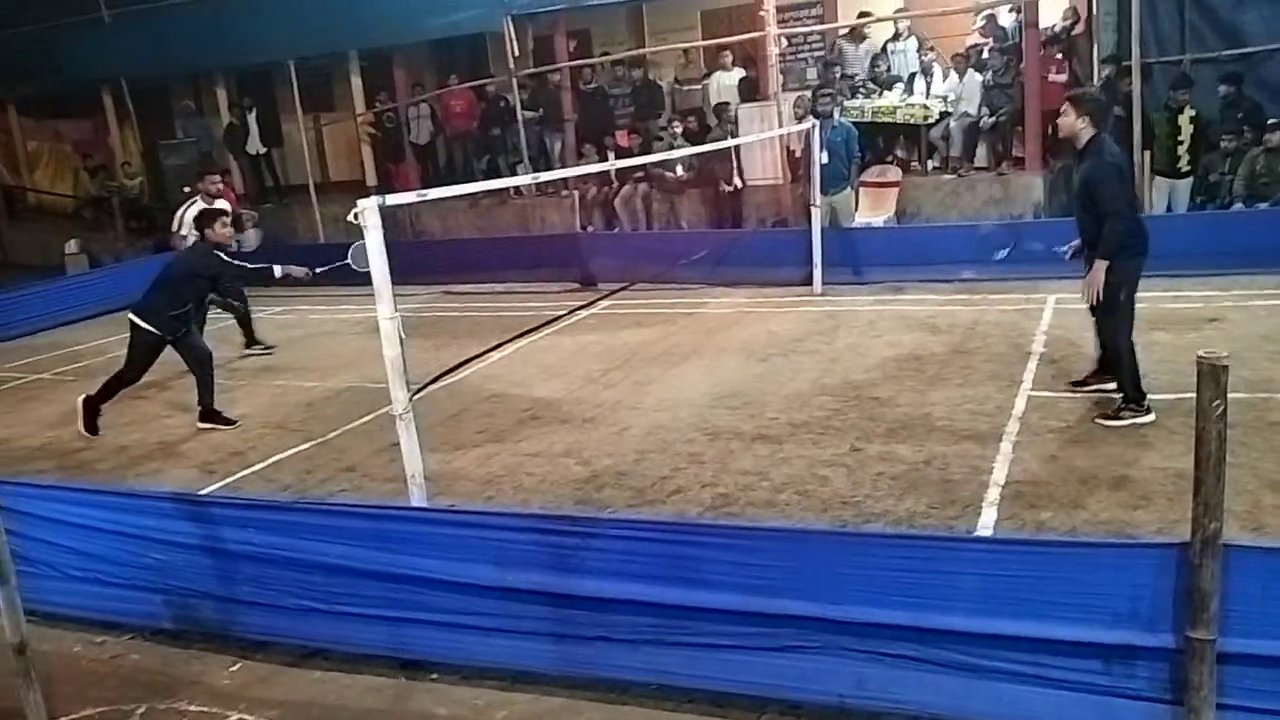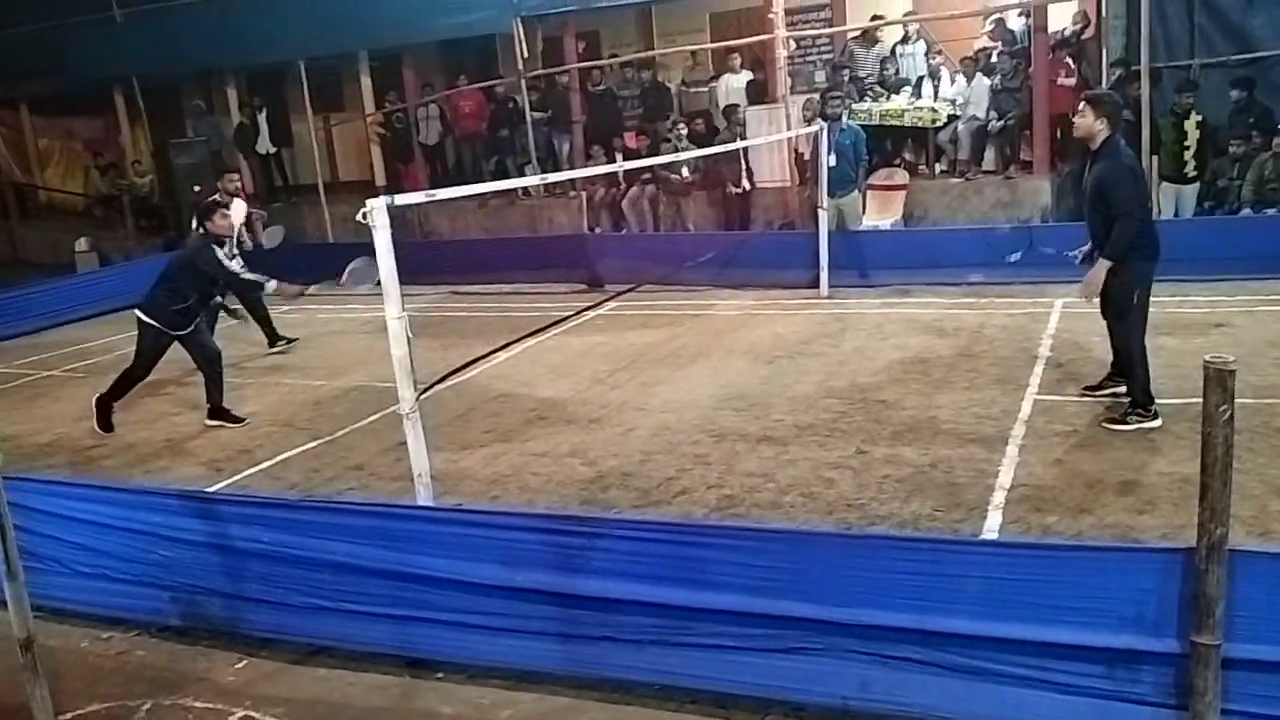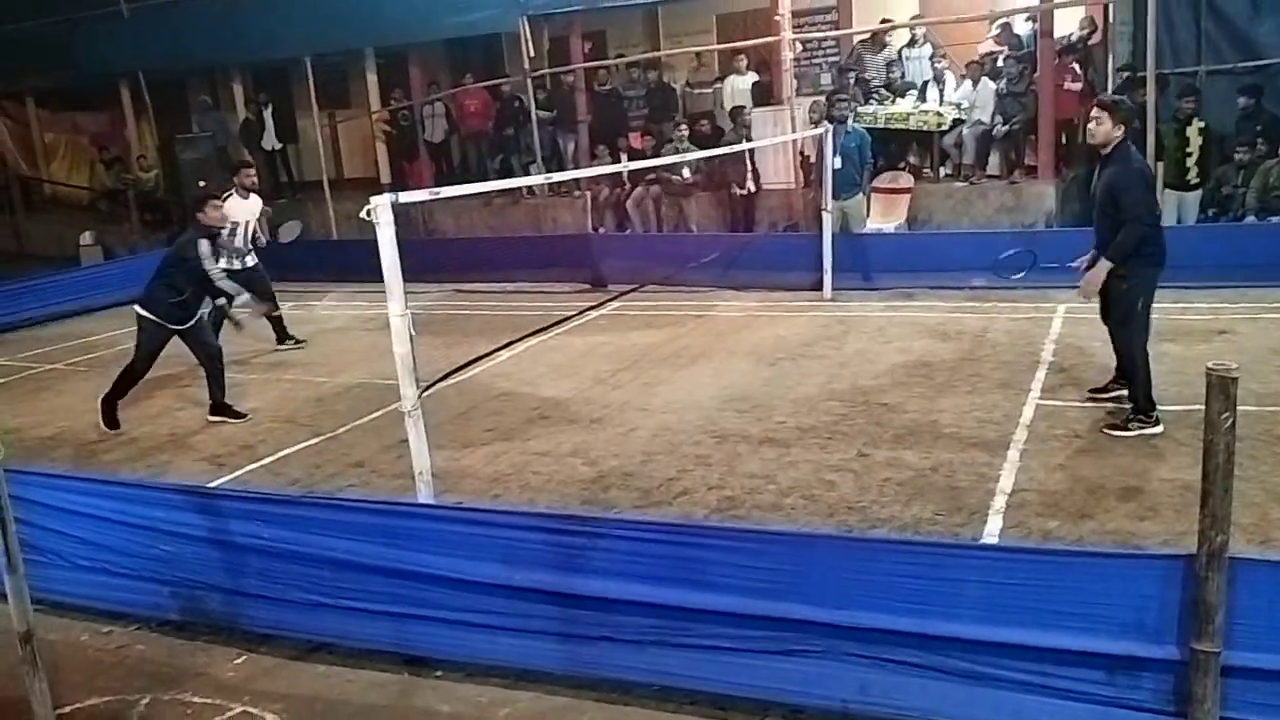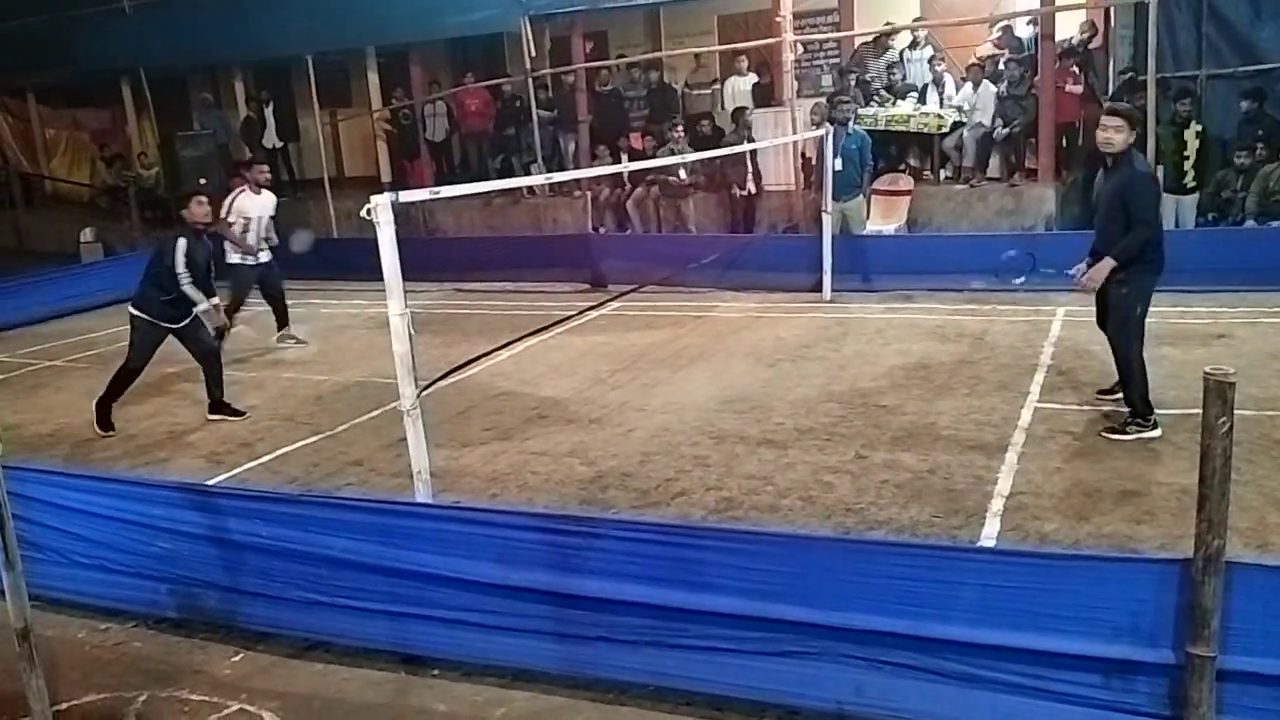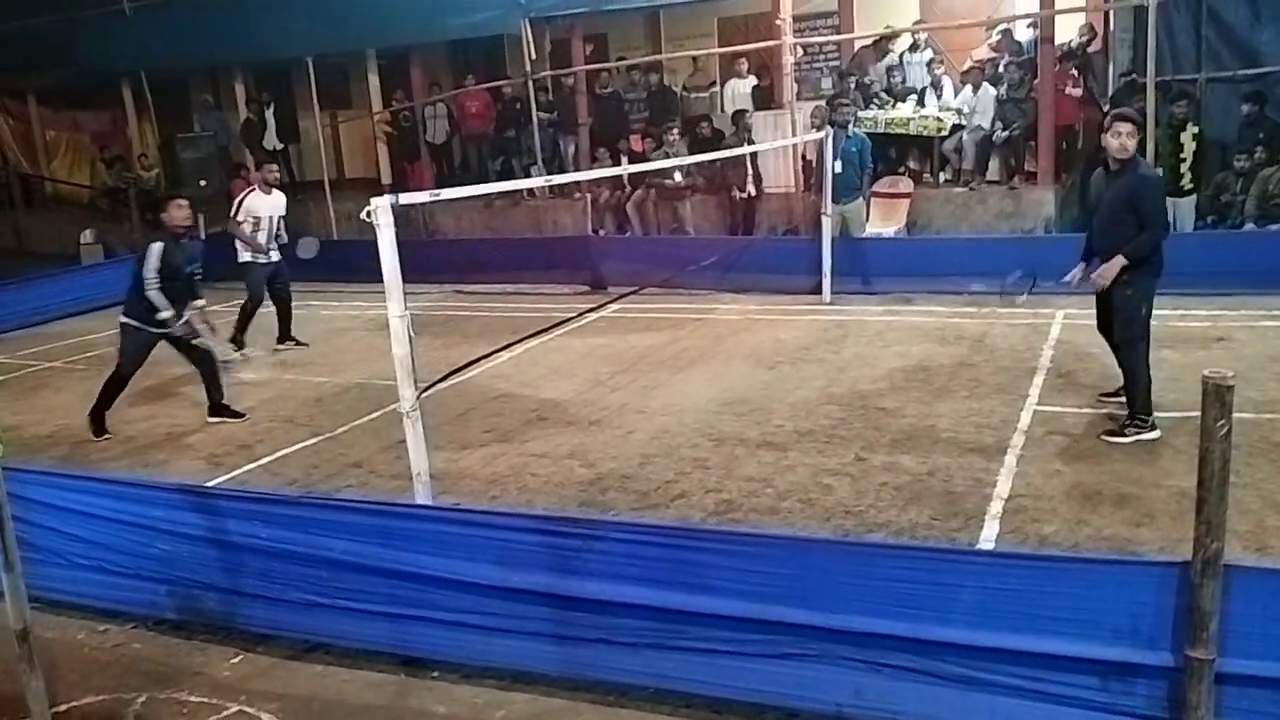
dt=0.1s
person 1, frame 1
left shoulder: (1104, 162)
right shoulder: (1089, 155)
left elbow: (1118, 218)
left wrist: (1099, 267)
right wrist: (1084, 242)
left hip: (1120, 255)
right hip: (1104, 252)
left knee: (1113, 324)
right knee: (1102, 315)
left ankle: (1136, 404)
right ankle: (1106, 372)
person 1, frame 2
left shoulder: (1117, 164)
right shoulder: (1101, 157)
left elbow: (1130, 219)
left wrist: (1102, 264)
right wrist: (1095, 247)
left hip: (1131, 258)
right hip: (1117, 255)
left knee: (1126, 327)
right knee: (1114, 318)
left ankle: (1144, 408)
right ankle: (1119, 376)
person 1, frame 3
left shoulder: (1131, 169)
right shoulder: (1108, 164)
left elbow: (1138, 225)
left wrist: (1102, 264)
right wrist: (1095, 255)
left hip: (1138, 264)
right hip: (1116, 263)
left knee: (1128, 332)
right knee: (1115, 323)
left ankle: (1145, 414)
right ankle: (1124, 380)
person 1, frame 4
left shoulder: (1138, 175)
right shoulder: (1108, 170)
left elbow: (1145, 229)
left wrist: (1106, 264)
right wrist: (1091, 259)
left hip: (1136, 269)
right hip: (1115, 267)
left knee: (1124, 336)
right knee: (1110, 325)
left ankle: (1143, 418)
right ankle: (1128, 383)
person 1, frame 5
left shoulder: (1146, 179)
right shoulder: (1099, 177)
left elbow: (1158, 230)
left wrist: (1118, 262)
right wrist: (1084, 264)
left hip: (1136, 273)
right hip: (1108, 271)
left knee: (1131, 340)
right knee: (1108, 327)
left ankle: (1140, 419)
right ankle: (1133, 385)
person 2, frame 1
left shoulder: (203, 253)
right shoulder: (208, 257)
right elbow: (243, 272)
right wrist: (287, 270)
left hip: (178, 320)
right hip: (152, 320)
left knee: (202, 359)
right knee: (133, 372)
left ankle: (207, 413)
right ankle: (92, 404)
person 2, frame 2
left shoulder: (212, 247)
right shoulder: (206, 250)
right elbow: (236, 277)
left wrist: (222, 304)
right wrist: (278, 287)
left hip: (186, 316)
right hip: (158, 316)
left knee: (211, 357)
right knee: (141, 369)
left ankle: (216, 410)
right ankle: (105, 402)
person 2, frame 3
left shoulder: (211, 240)
right shoulder: (197, 241)
left elbow: (212, 279)
right elbow: (215, 278)
right wrist: (248, 300)
left hip: (189, 314)
right hip: (158, 313)
left knee: (213, 354)
right knee: (141, 364)
left ankle: (219, 407)
right ankle: (110, 403)
person 2, frame 4
left shoulder: (203, 241)
right shoulder: (180, 240)
left elbow: (205, 279)
right elbow: (183, 281)
left wrist: (215, 307)
right wrist: (207, 310)
left hip: (184, 313)
right hip: (151, 313)
left knee: (210, 352)
right knee: (134, 365)
left ankle: (217, 405)
right ankle: (104, 406)
person 2, frame 5
left shoulder: (185, 244)
right shoulder: (158, 245)
left elbow: (191, 281)
right elbow: (150, 286)
left wrist: (199, 310)
right wrist: (170, 318)
left hip: (177, 318)
right hip: (141, 321)
left knee: (205, 358)
right knee: (125, 371)
left ankle: (216, 407)
right ankle: (96, 416)
person 3, frame 1
left shoulder: (224, 206)
right shoulder: (188, 211)
right elbow: (176, 241)
left knee: (238, 302)
right knee: (198, 314)
left ankle: (251, 342)
person 3, frame 2
left shoulder: (241, 205)
left wrist: (245, 239)
left hip: (235, 265)
left knee: (255, 302)
right knee: (211, 312)
left ankle: (274, 339)
person 3, frame 3
left shoulder: (257, 201)
right shoulder: (225, 203)
left wrist: (259, 236)
right wrist: (231, 248)
left hip: (250, 261)
right hip: (228, 264)
left knee: (268, 298)
right knee: (221, 308)
left ankle: (283, 338)
person 3, frame 4
left shoulder: (270, 198)
right shoulder: (237, 198)
right elbow: (223, 227)
left wrist: (271, 235)
right wrist: (242, 245)
left hip: (263, 257)
right hip: (240, 260)
left knee: (278, 295)
right knee: (237, 301)
left ankle: (284, 334)
right ankle: (217, 339)
person 3, frame 5
left shoulder: (281, 197)
right shoulder: (247, 198)
right elbow: (233, 226)
left wrist: (282, 234)
right wrist: (252, 242)
left hip: (274, 257)
right hip: (252, 258)
left knee: (284, 297)
right knee: (256, 297)
left ankle: (285, 337)
right ankle: (237, 337)
